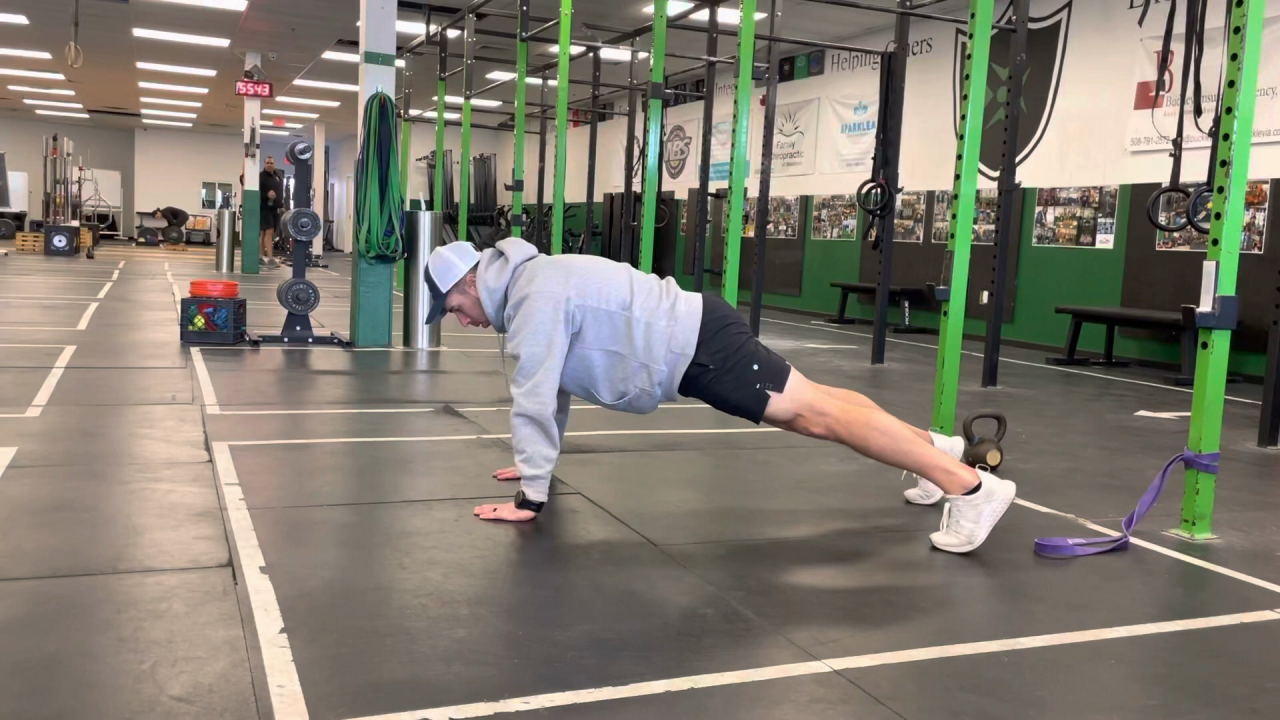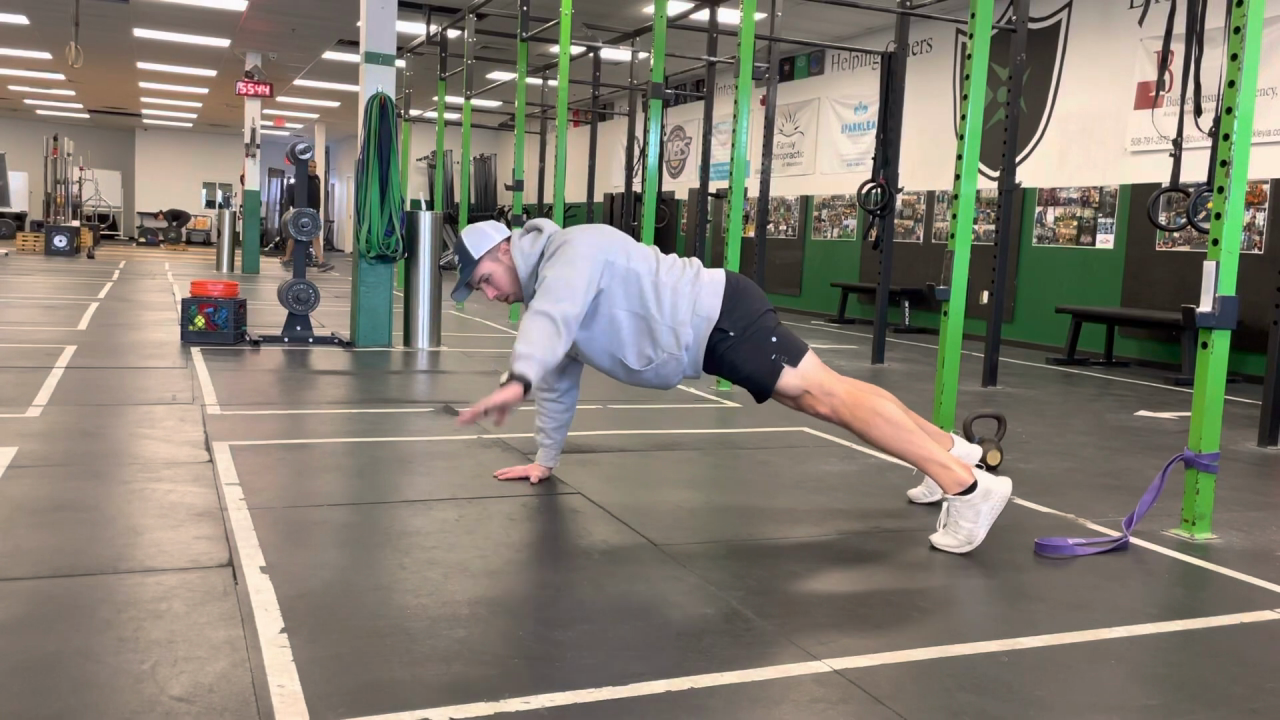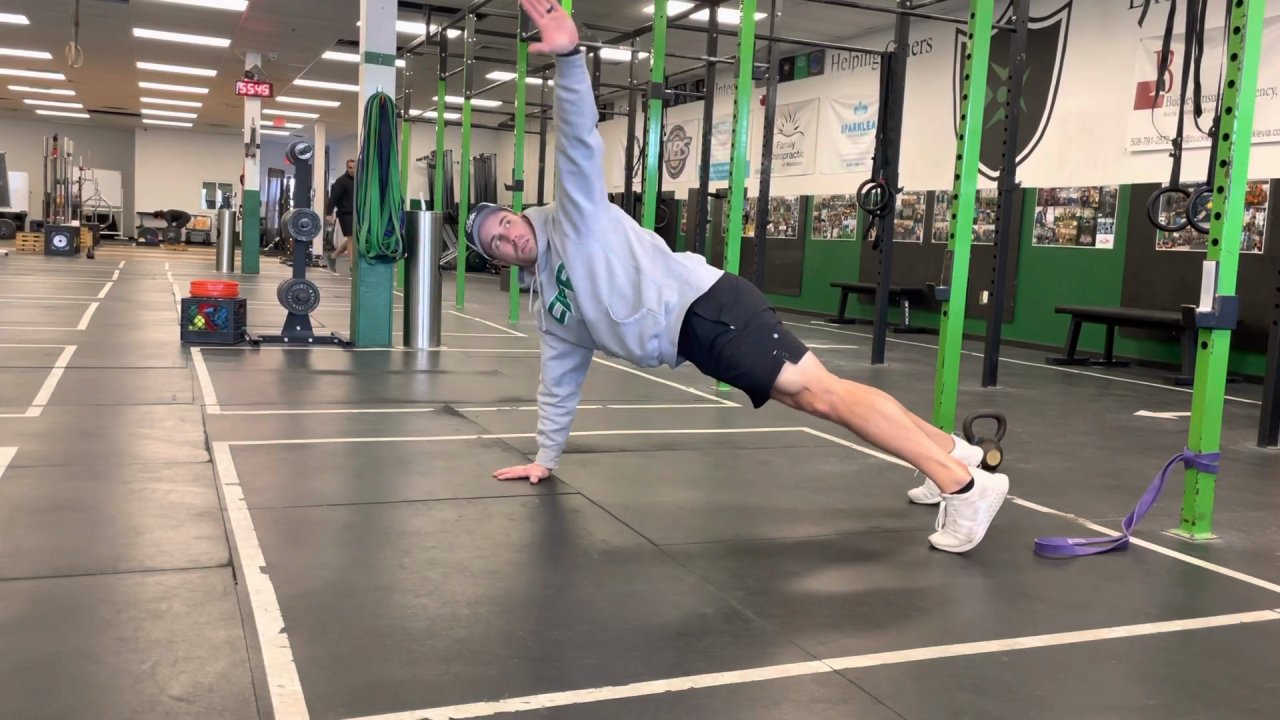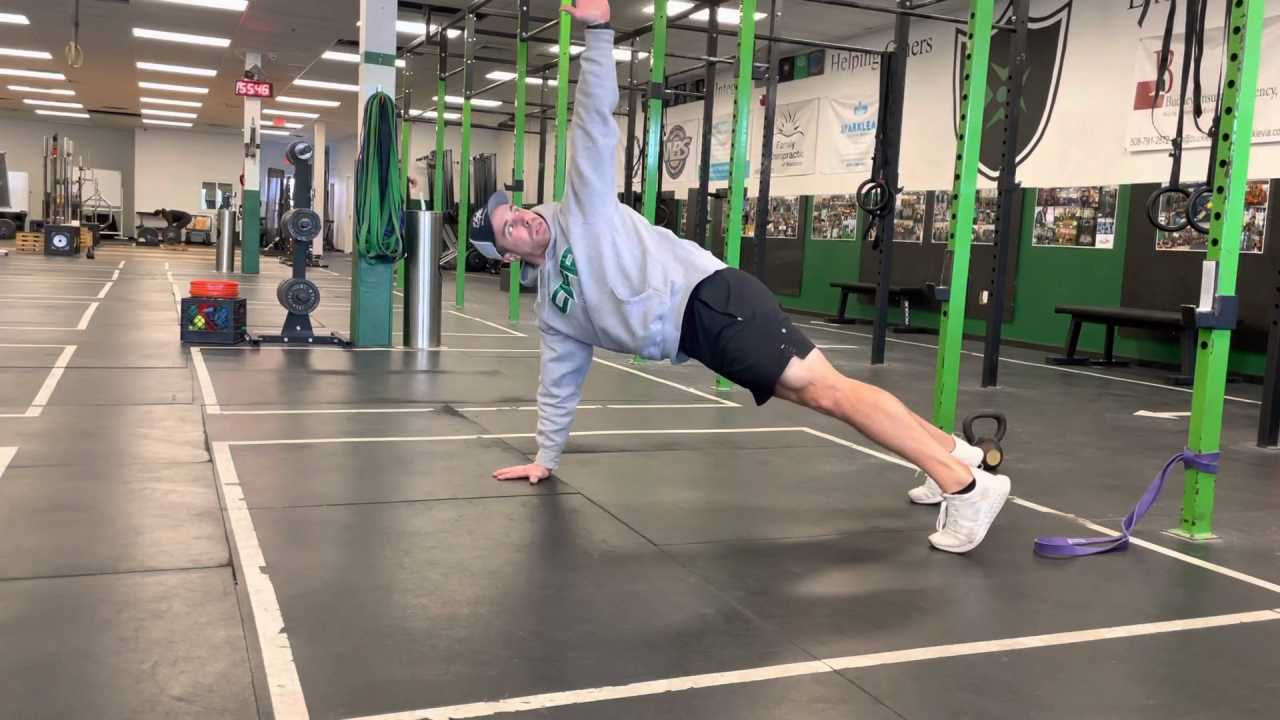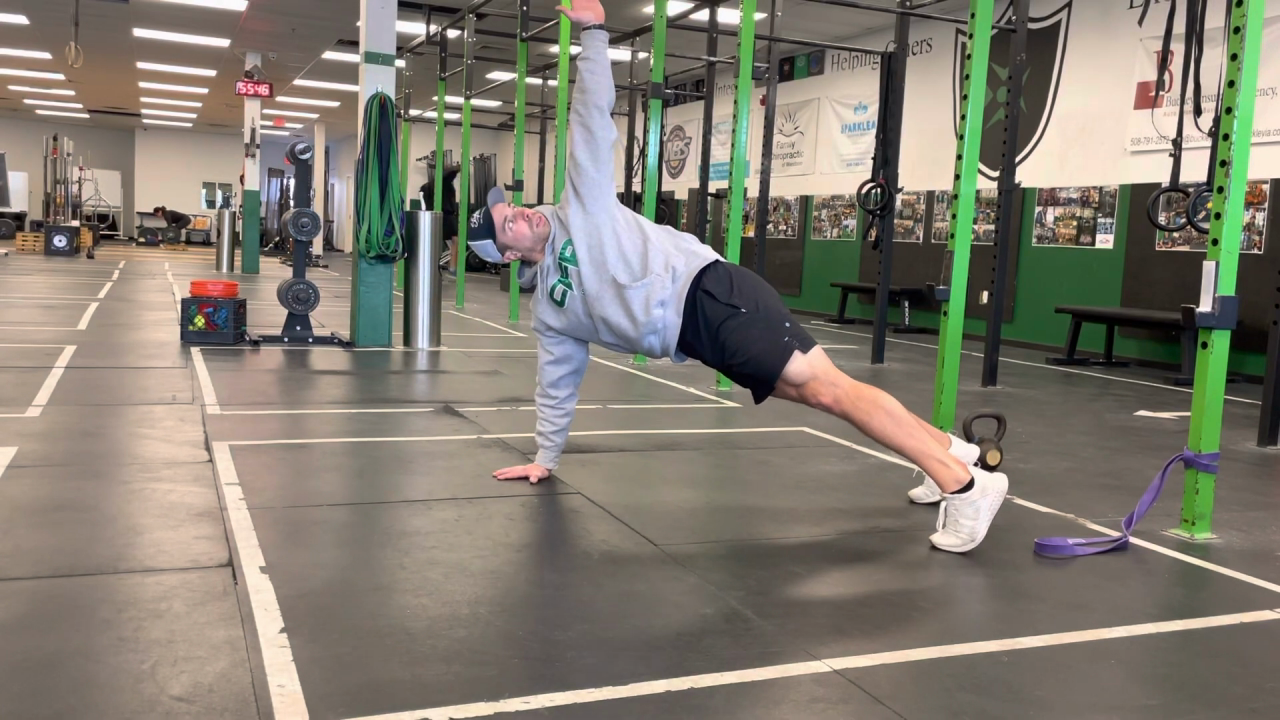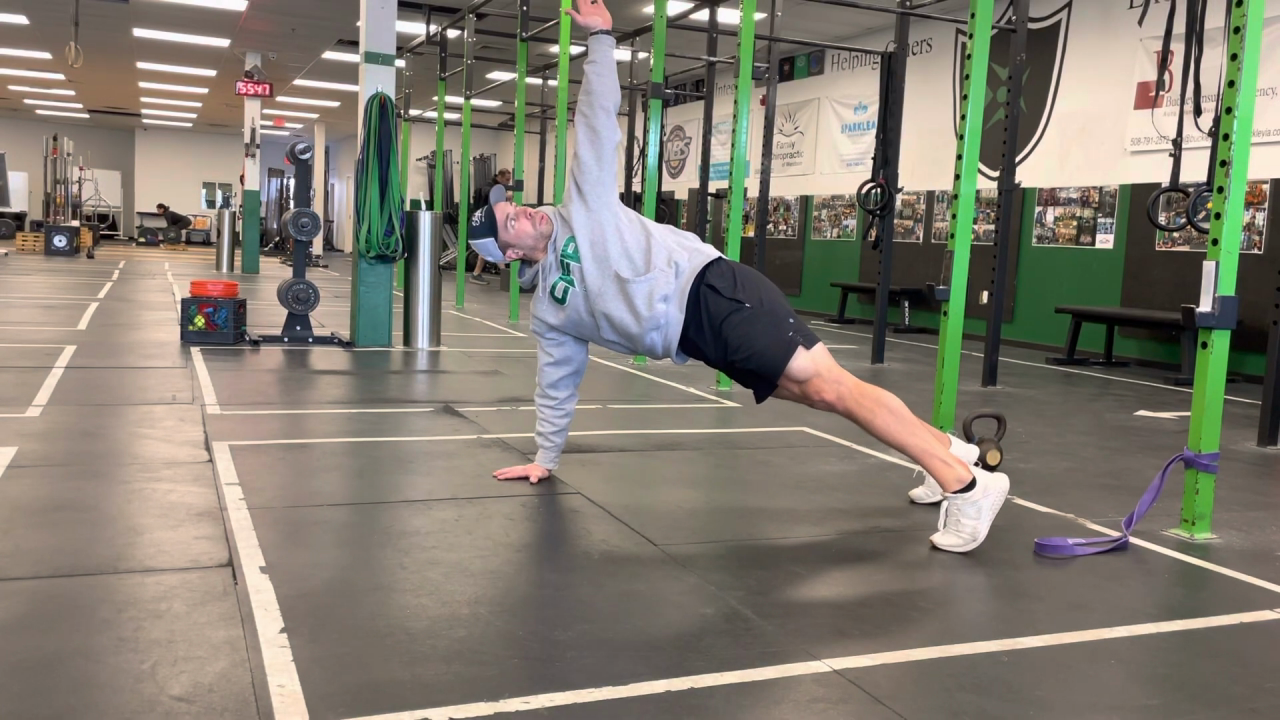
dt=0.7s
person 1, frame 1
left shoulder: (533, 296)
right shoulder: (530, 285)
left elbow: (534, 399)
right elbow: (555, 386)
left wrist: (530, 496)
right wrist: (536, 460)
left hip: (696, 346)
right hip: (691, 343)
left knee: (814, 413)
right knee: (812, 397)
left ankle: (970, 488)
right ankle: (934, 446)
person 1, frame 2
left shoulder: (571, 248)
right shoulder: (542, 295)
left elbow: (554, 317)
right elbow: (558, 378)
left wrist: (516, 380)
right wrist: (545, 458)
left hip: (721, 315)
right hip: (706, 336)
left knee: (825, 393)
right knee: (820, 395)
left ankle: (968, 486)
right ankle: (950, 448)
person 1, frame 3
left shoulder: (571, 220)
right shoulder: (550, 303)
left elbow: (579, 140)
right elbow: (560, 381)
left wrist: (568, 58)
right wrist: (545, 457)
left hip: (707, 308)
right hip: (696, 338)
left knee: (820, 392)
right knee: (814, 400)
left ankle: (963, 482)
right ankle: (951, 453)
person 1, frame 4
left shoulder: (582, 209)
right shoulder: (552, 307)
left elbow: (595, 119)
right elbow: (560, 380)
right wrist: (545, 456)
left hip: (710, 298)
right hip: (696, 337)
left knee: (826, 388)
right knee: (816, 396)
left ankle: (966, 483)
right ankle: (950, 453)
person 1, frame 5
left shoulder: (581, 206)
right shoulder: (548, 308)
left elbow: (592, 115)
right elbow: (557, 382)
right wrist: (545, 457)
left hip: (710, 292)
right hip: (695, 335)
left knee: (826, 386)
right knee: (811, 395)
left ankle: (964, 482)
right ankle: (946, 451)
person 1, frame 6
left shoulder: (584, 205)
right shoulder: (546, 310)
left elbow: (597, 119)
right elbow: (557, 384)
right wrist: (545, 457)
left hip: (712, 290)
right hip: (697, 335)
left knee: (829, 385)
right knee: (814, 396)
left ankle: (968, 483)
right ankle: (947, 452)
